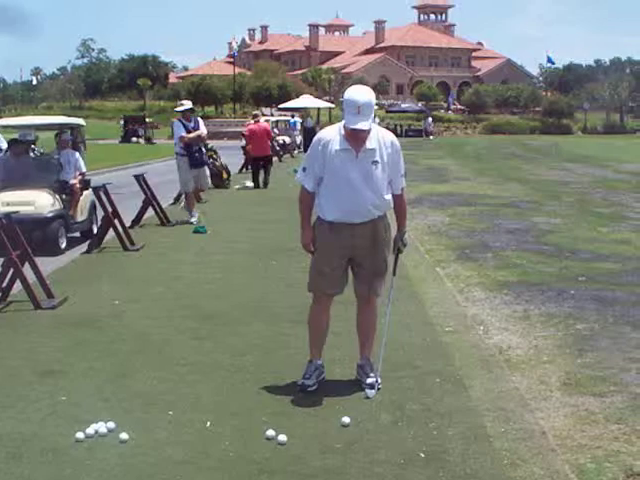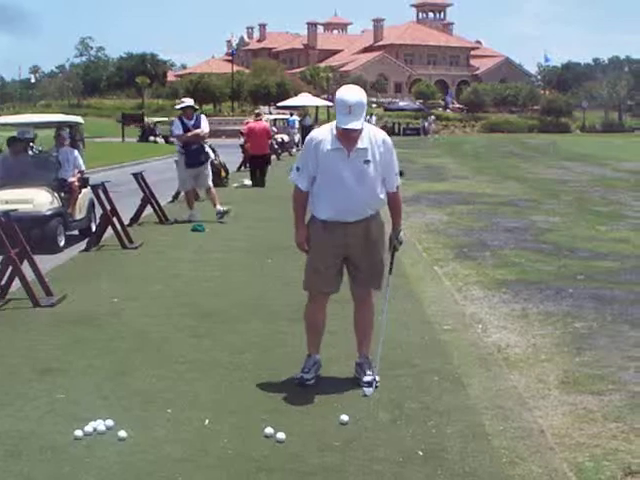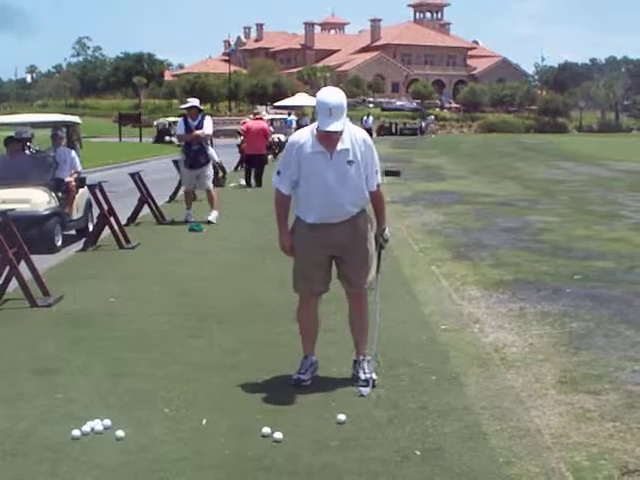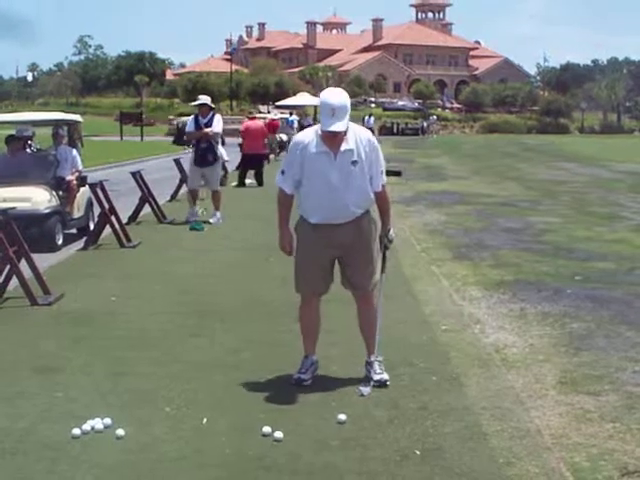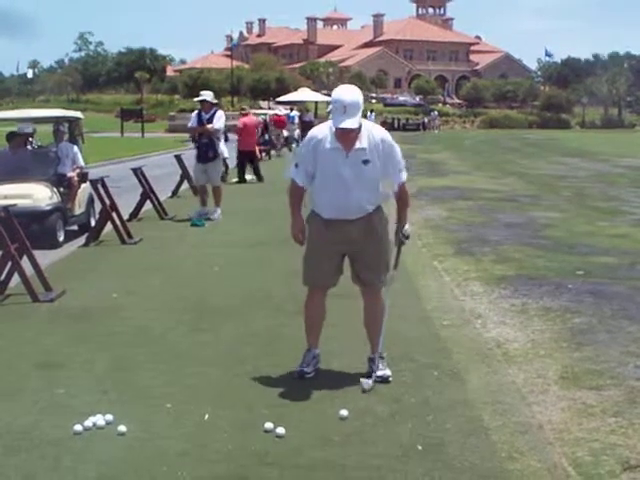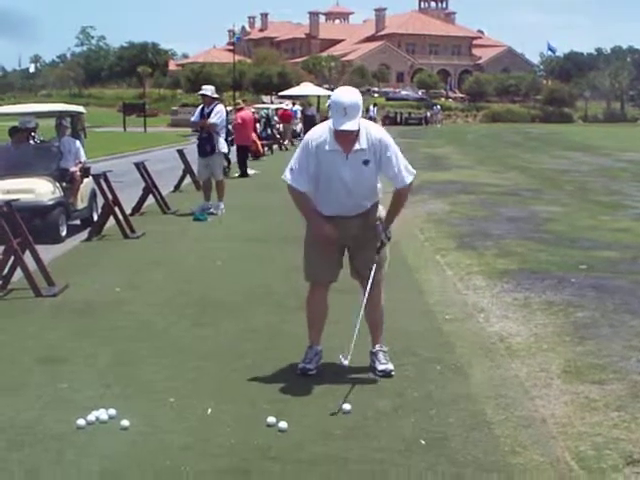
dt=0.3s
person 1, frame 1
left shoulder: (388, 142)
right shoulder: (324, 140)
left elbow: (398, 191)
right elbow: (308, 188)
left wrist: (401, 229)
right wrist: (305, 227)
left hip: (372, 230)
right hip: (330, 230)
left knee: (368, 298)
right knee: (321, 298)
left ankle: (365, 362)
right ankle: (315, 363)
person 1, frame 2
left shoulder: (381, 141)
right shoulder: (316, 140)
left elbow: (392, 190)
right elbow: (301, 187)
left wrist: (397, 228)
right wrist: (300, 227)
left hip: (366, 229)
right hip: (324, 229)
left knee: (364, 297)
right knee: (317, 296)
left ankle: (363, 360)
right ankle: (312, 358)
person 1, frame 3
left shoulder: (361, 140)
right shoulder: (297, 143)
left elbow: (374, 188)
right elbow: (283, 190)
left wrist: (382, 225)
right wrist: (283, 230)
left hip: (353, 226)
right hip: (311, 230)
left knee: (357, 294)
right knee: (308, 297)
left ankle: (361, 358)
right ankle: (308, 359)
person 1, frame 4
left shoulder: (366, 141)
right shoulder: (302, 143)
left elbow: (379, 188)
right elbow: (286, 190)
left wrist: (386, 226)
right wrist: (283, 229)
left hip: (358, 228)
right hip: (314, 230)
left knee: (365, 295)
right knee: (309, 297)
left ankle: (373, 359)
right ankle: (309, 359)
person 1, frame 5
left shoulder: (381, 139)
right shoulder: (315, 138)
left elbow: (399, 185)
right elbow: (298, 182)
left wrist: (402, 222)
right wrist: (295, 218)
left hip: (368, 224)
right hip: (324, 224)
left knee: (372, 291)
right knee: (316, 290)
left ankle: (376, 356)
right ankle: (311, 352)
person 1, frame 6
left shoulder: (378, 138)
right shoulder: (314, 140)
left elbow: (404, 183)
right elbow: (296, 186)
left wrist: (386, 224)
right wrist: (316, 222)
left hip: (367, 217)
right hip: (325, 220)
left knee: (373, 286)
right knee: (318, 285)
left ankle: (377, 349)
right ankle: (314, 348)
person 2, frame 1
left shoulder: (198, 120)
right shoulder: (177, 123)
left elbow: (203, 138)
right elbow: (184, 139)
left wrist: (191, 136)
right wrist: (197, 133)
left hip: (199, 156)
right hip: (185, 159)
left knee: (203, 186)
right knee: (189, 189)
left ankle: (189, 205)
right ankle: (193, 214)
person 2, frame 2
left shoulder: (201, 118)
right shoulder: (178, 121)
left elbow: (204, 136)
right elbow: (180, 138)
left wrist: (188, 136)
right wrist: (196, 132)
left hip: (202, 156)
right hip: (185, 158)
left knee: (208, 185)
right knee: (188, 188)
left ankle: (218, 208)
right ankle: (192, 212)
person 2, frame 3
left shoulder: (206, 119)
right shoulder: (183, 121)
left elbow: (205, 137)
right elbow: (180, 138)
left wrist: (190, 136)
right wrist: (197, 133)
left hip: (204, 157)
right hip: (188, 158)
left knee: (208, 186)
right knee: (188, 188)
left ankle: (214, 212)
right ankle: (189, 212)
person 2, frame 4
left shoulder: (216, 117)
right shoulder: (193, 119)
left elbow: (213, 135)
right elbow: (188, 135)
left wrist: (198, 133)
right wrist: (205, 131)
left hip: (212, 157)
right hip: (197, 156)
left knee: (215, 187)
right knee: (192, 186)
left ankle: (217, 214)
right ankle: (193, 209)
person 2, frame 5
left shoulder: (219, 113)
right shoulder: (197, 114)
left elbow: (214, 131)
right elbow: (191, 130)
left wrist: (200, 129)
right wrist: (206, 127)
left hip: (214, 153)
right hip: (200, 153)
left knee: (216, 183)
right knee: (200, 183)
left ankle: (217, 210)
right ankle: (203, 209)
person 2, frame 6
left shoulder: (219, 108)
right shoulder: (201, 108)
left elbow: (211, 126)
right elbow: (193, 124)
left wrist: (201, 123)
right wrist: (205, 122)
left hip: (216, 147)
right hip: (203, 147)
left knee: (218, 177)
right knee: (204, 177)
left ankle: (220, 204)
right ankle: (207, 203)
